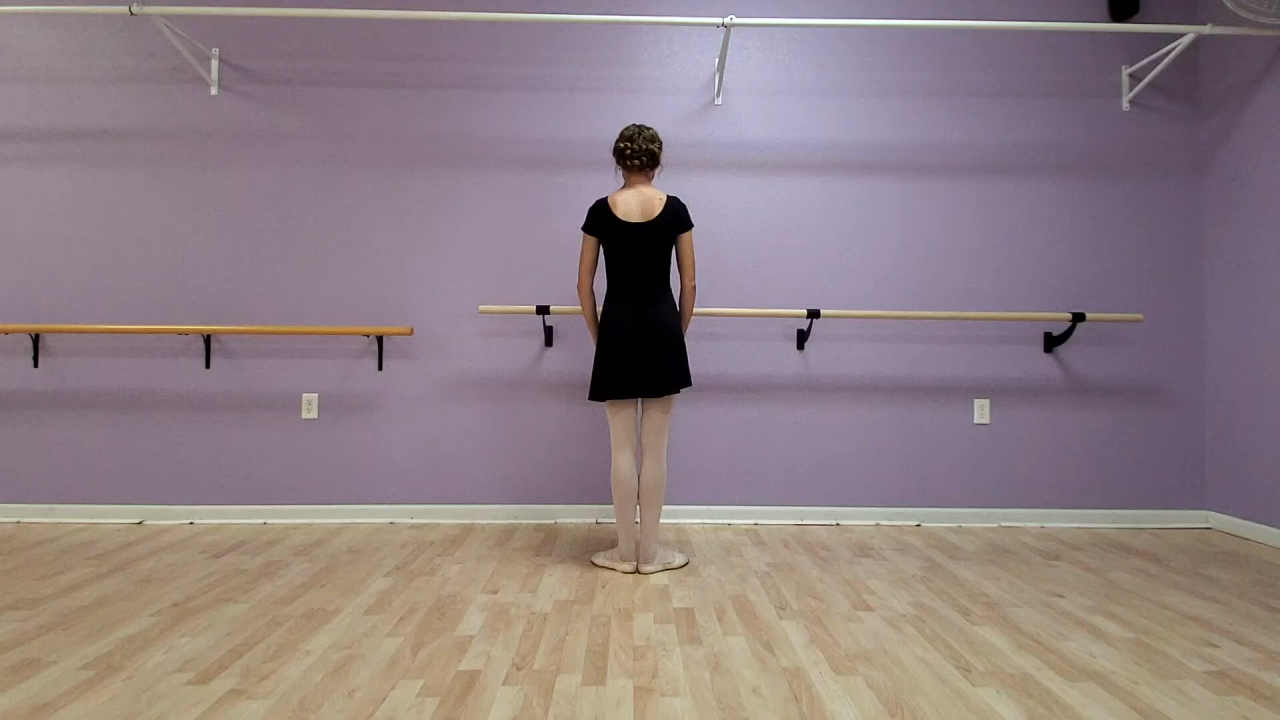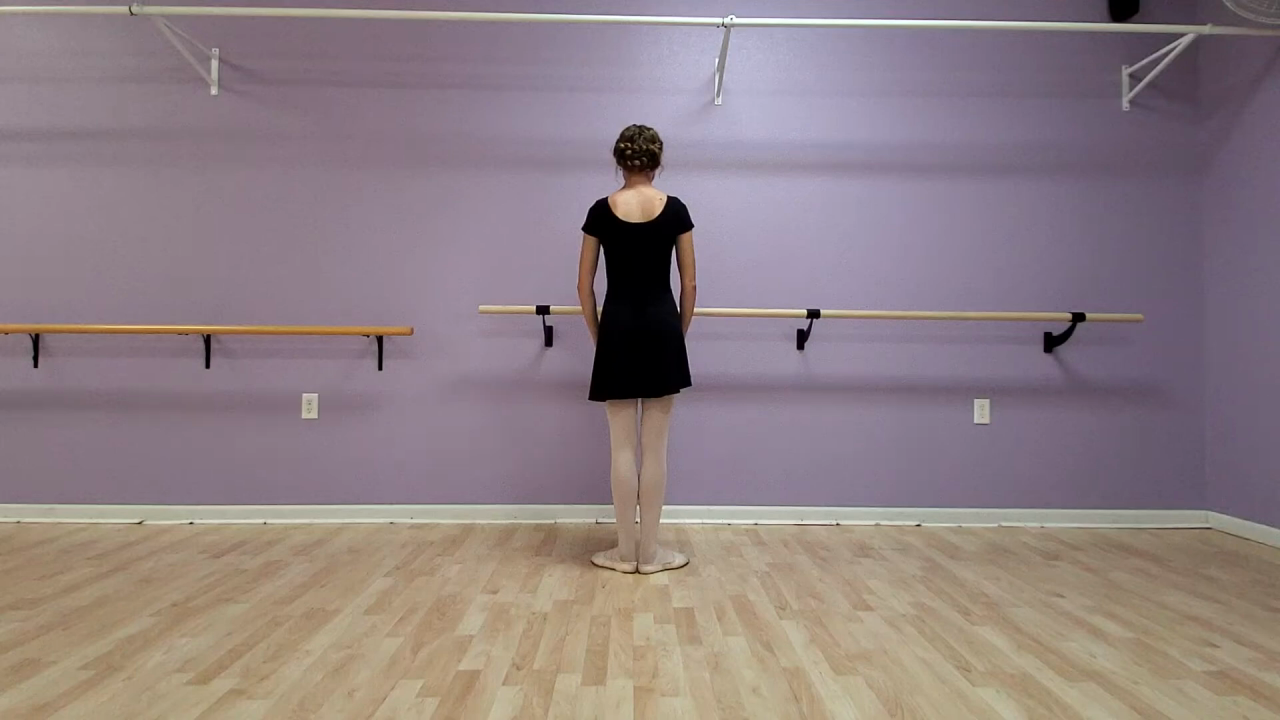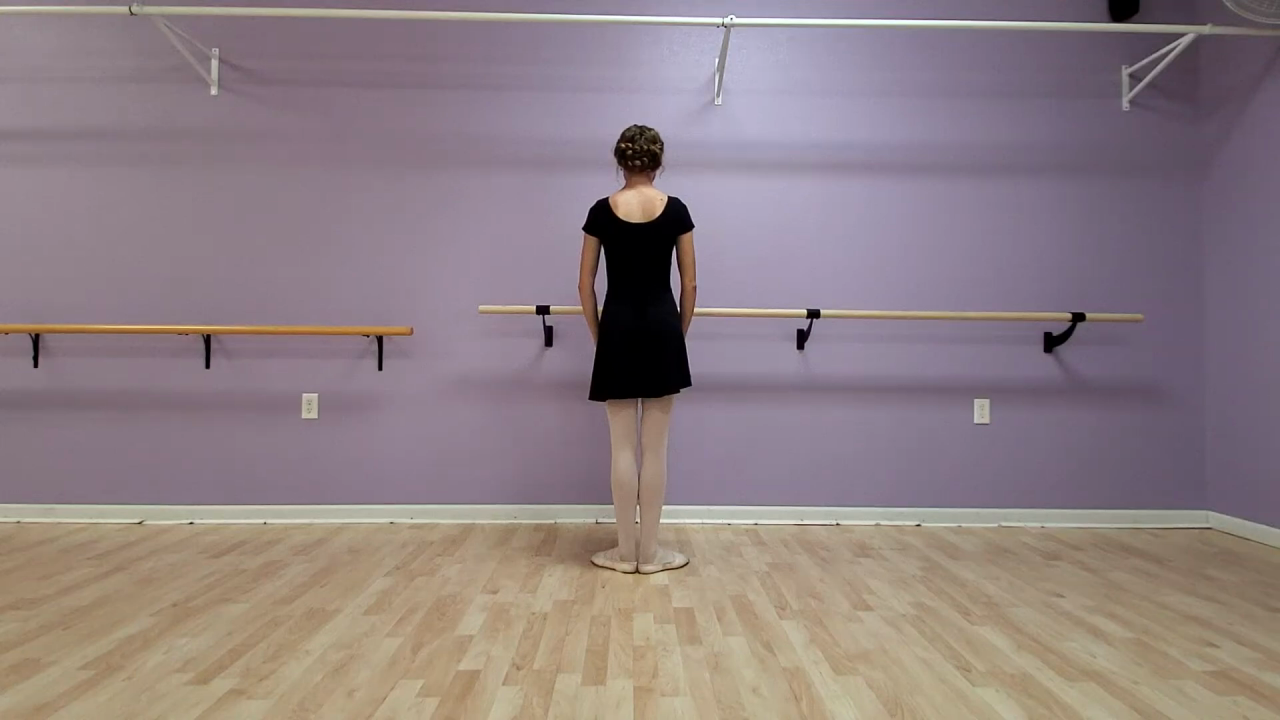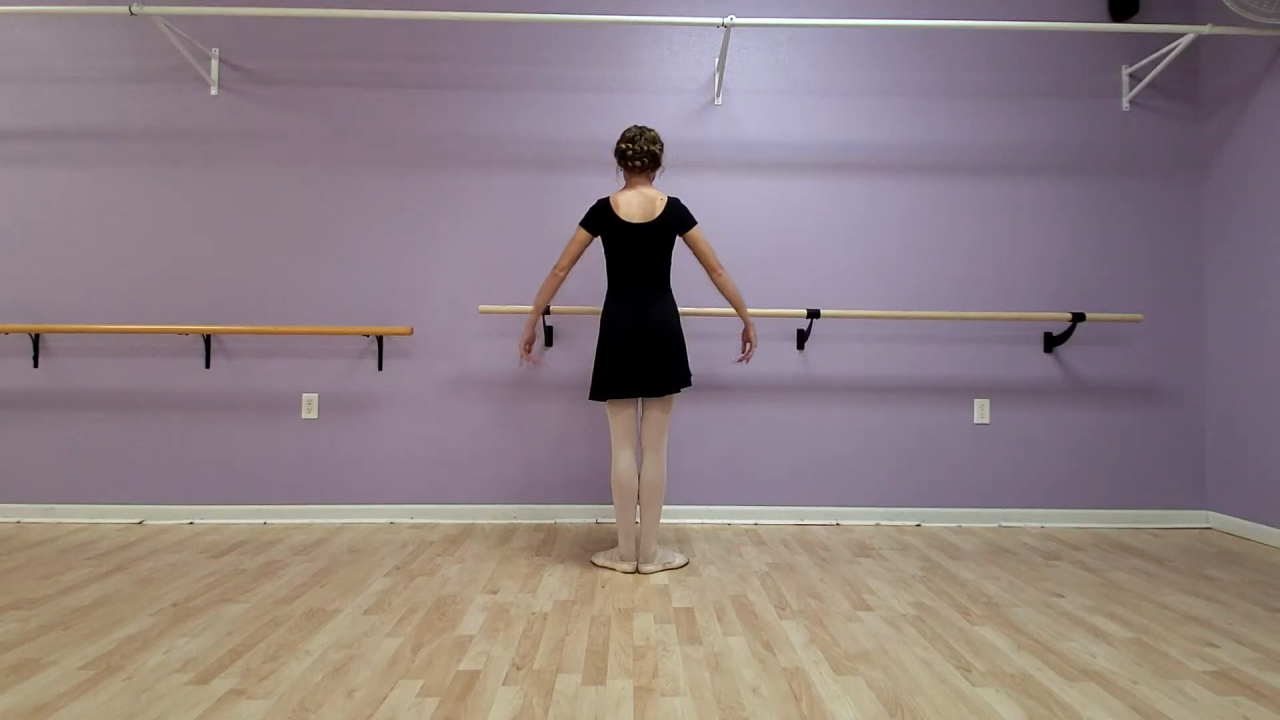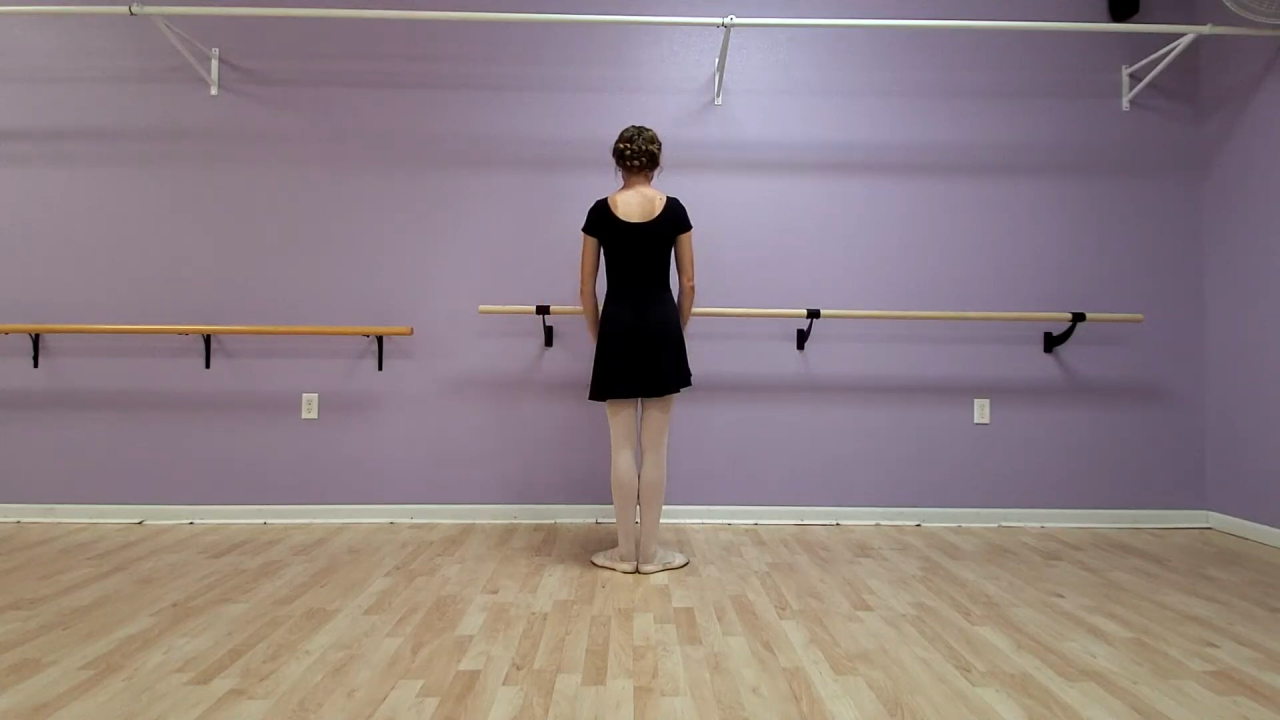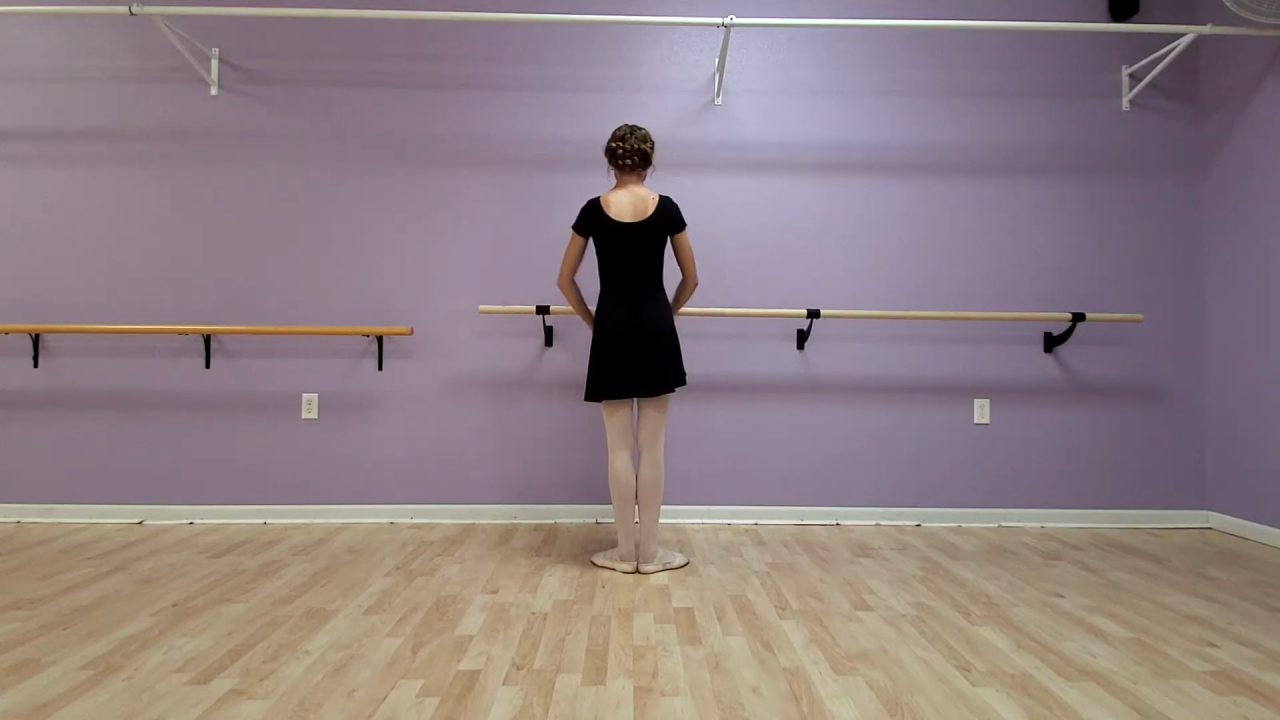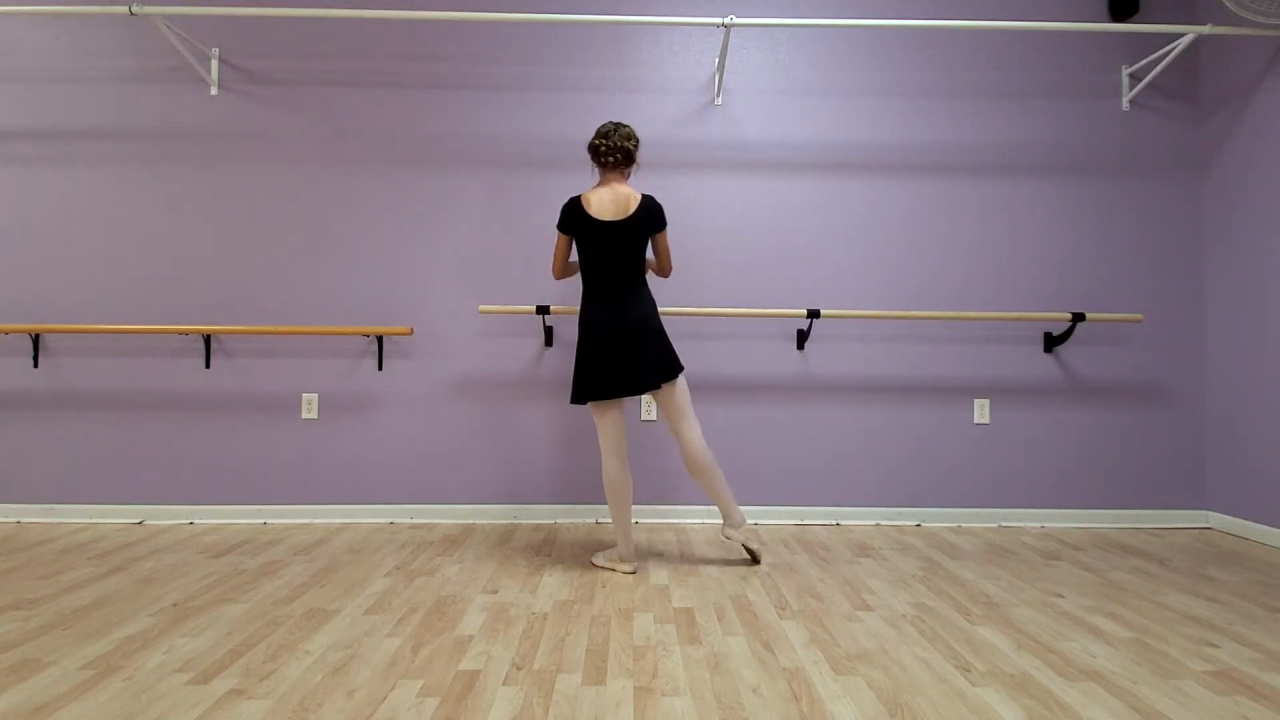
dt=0.7s
person 1, frame 1
left shoulder: (601, 210)
right shoulder: (675, 209)
left elbow: (584, 284)
right elbow: (689, 283)
left wrist: (597, 335)
right wrist: (678, 331)
left hip: (618, 326)
right hip: (660, 326)
left knee: (623, 446)
right knee: (654, 446)
left ankle: (625, 550)
right ankle: (649, 550)
person 1, frame 2
left shoulder: (601, 211)
right shoulder: (675, 209)
left elbow: (584, 285)
right elbow: (689, 284)
left wrist: (597, 335)
right wrist: (679, 332)
left hip: (618, 327)
right hip: (661, 326)
left knee: (623, 447)
right knee: (654, 447)
left ankle: (626, 551)
right ankle: (649, 551)
person 1, frame 3
left shoulder: (602, 211)
right shoulder: (675, 209)
left elbow: (585, 285)
right elbow: (689, 284)
left wrist: (598, 336)
right wrist: (678, 334)
left hip: (619, 328)
right hip: (661, 327)
left knee: (623, 446)
right knee: (655, 447)
left ankle: (625, 551)
right ankle: (649, 551)
person 1, frame 4
left shoulder: (603, 210)
right shoulder: (674, 209)
left elbow: (559, 271)
right elbow: (716, 271)
left wrist: (532, 326)
right wrist: (746, 322)
left hip: (619, 328)
right hip: (661, 328)
left knee: (623, 445)
right knee: (654, 447)
left ankle: (626, 551)
right ankle: (649, 551)
person 1, frame 5
left shoulder: (601, 211)
right shoulder: (673, 210)
left elbow: (587, 287)
right elbow: (687, 283)
left wrist: (598, 338)
right wrist: (678, 336)
left hip: (618, 328)
right hip: (660, 328)
left knee: (623, 446)
right knee: (655, 446)
left ankle: (625, 551)
right ankle: (649, 551)
person 1, frame 6
left shoulder: (593, 211)
right shoulder: (667, 208)
left elbow: (565, 280)
right elbow: (690, 280)
left hip: (613, 329)
right hip: (655, 329)
left knee: (620, 446)
right knee: (652, 446)
left ankle: (625, 551)
right ankle: (649, 551)
person 1, frame 7
left shoulder: (575, 208)
right shoulder: (649, 207)
left elbow: (559, 271)
right elbow: (664, 269)
left hip: (599, 331)
right hip: (641, 325)
left knee: (612, 447)
right knee: (686, 427)
left ankle: (624, 551)
right ankle: (734, 520)
